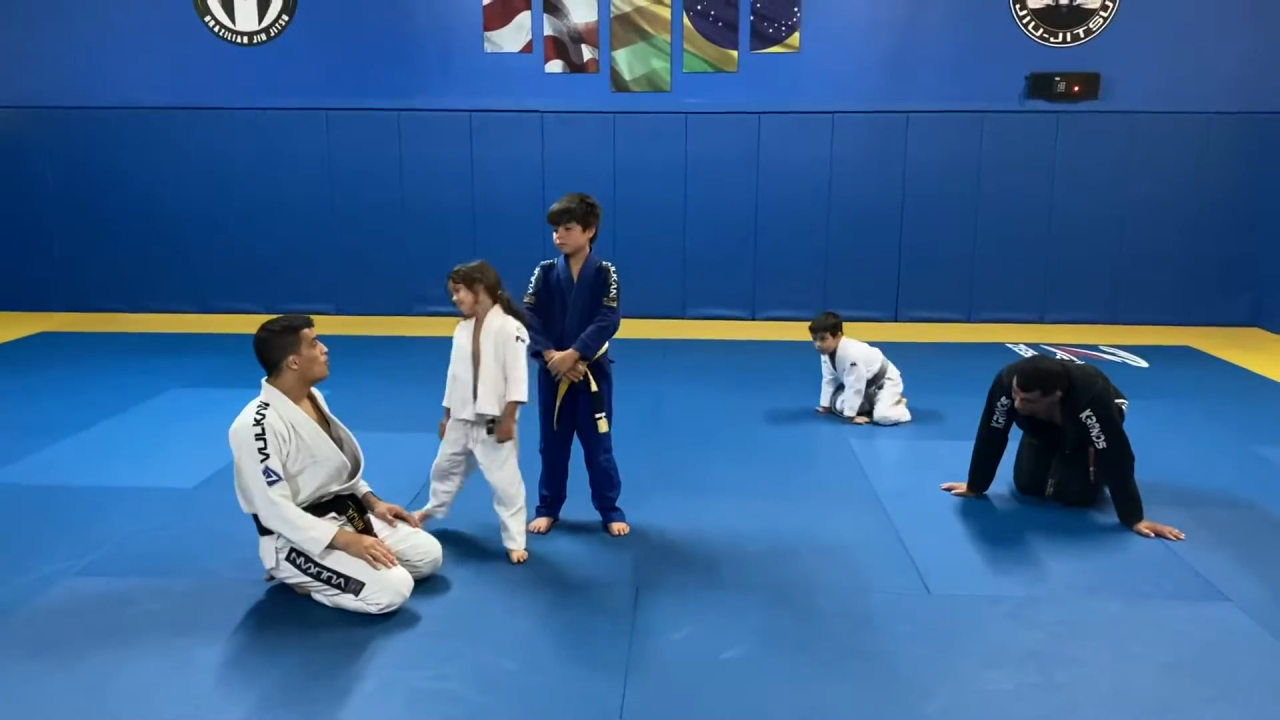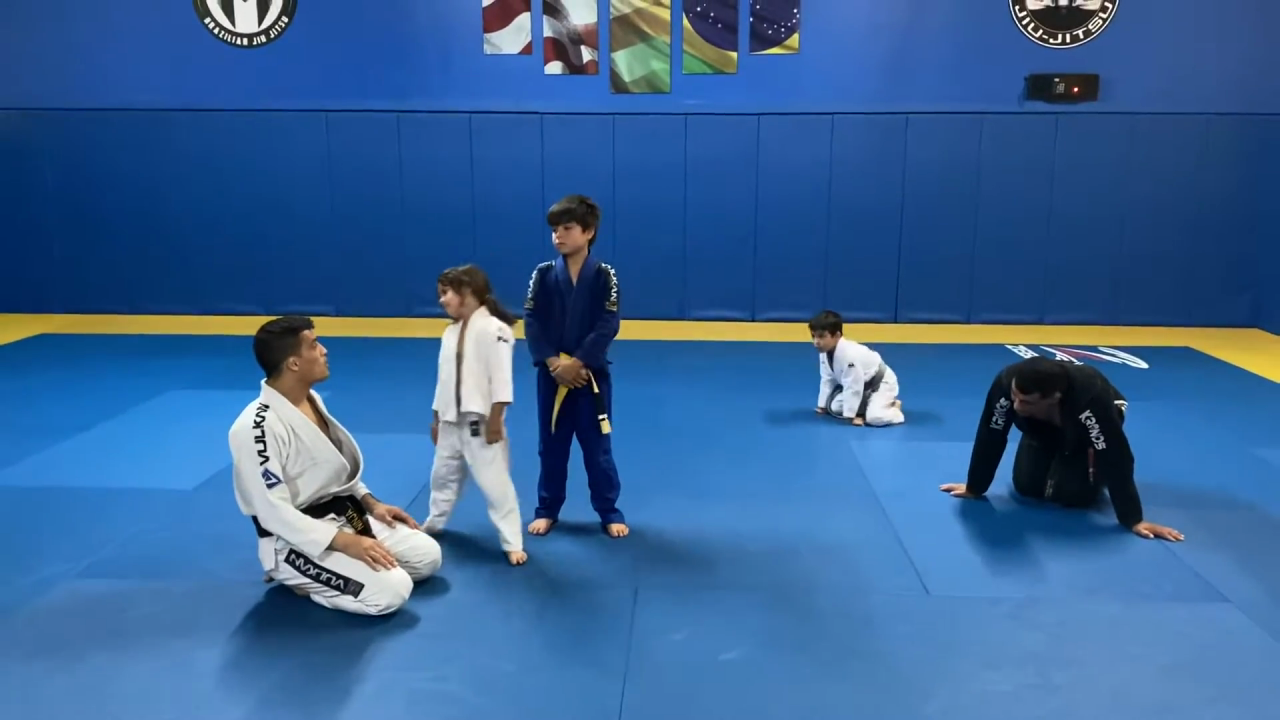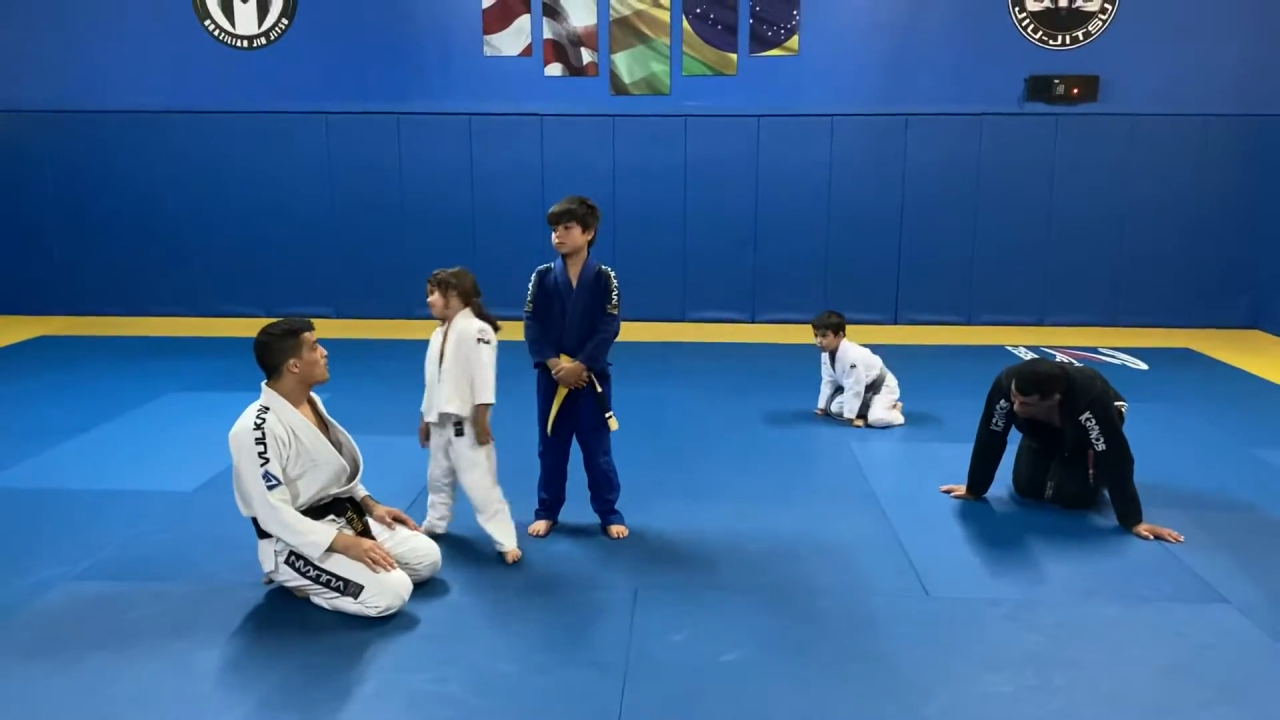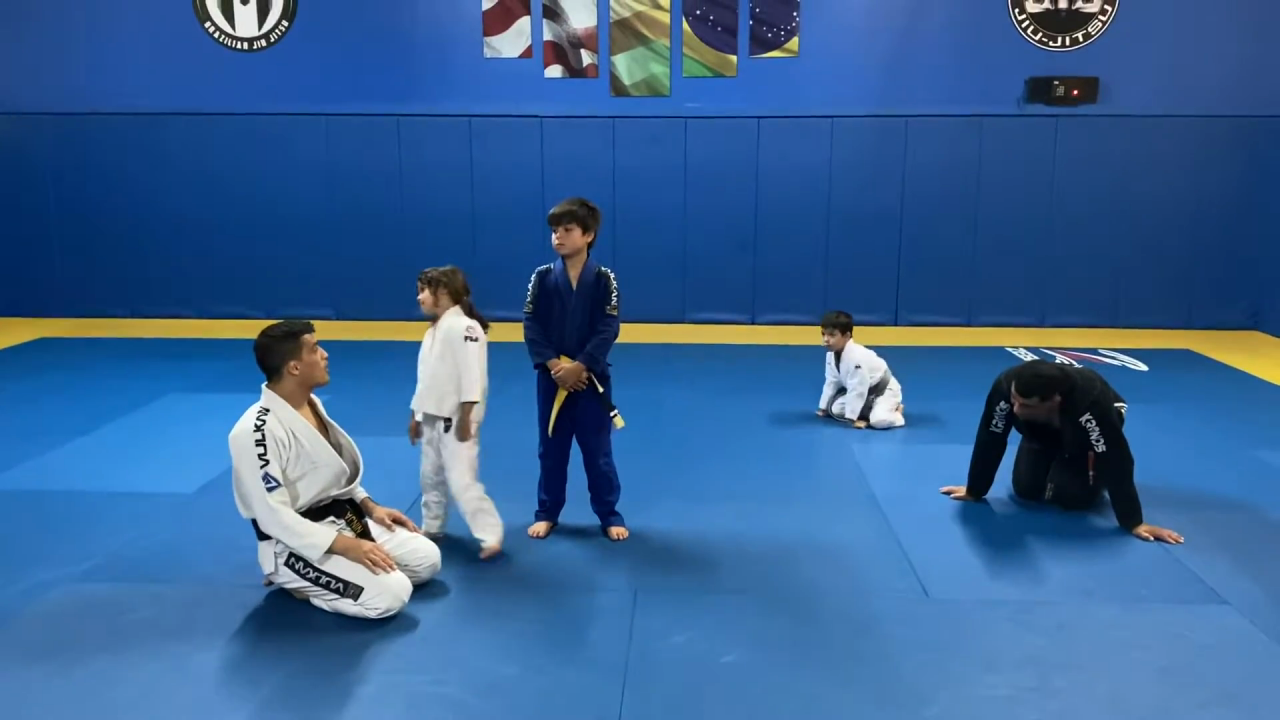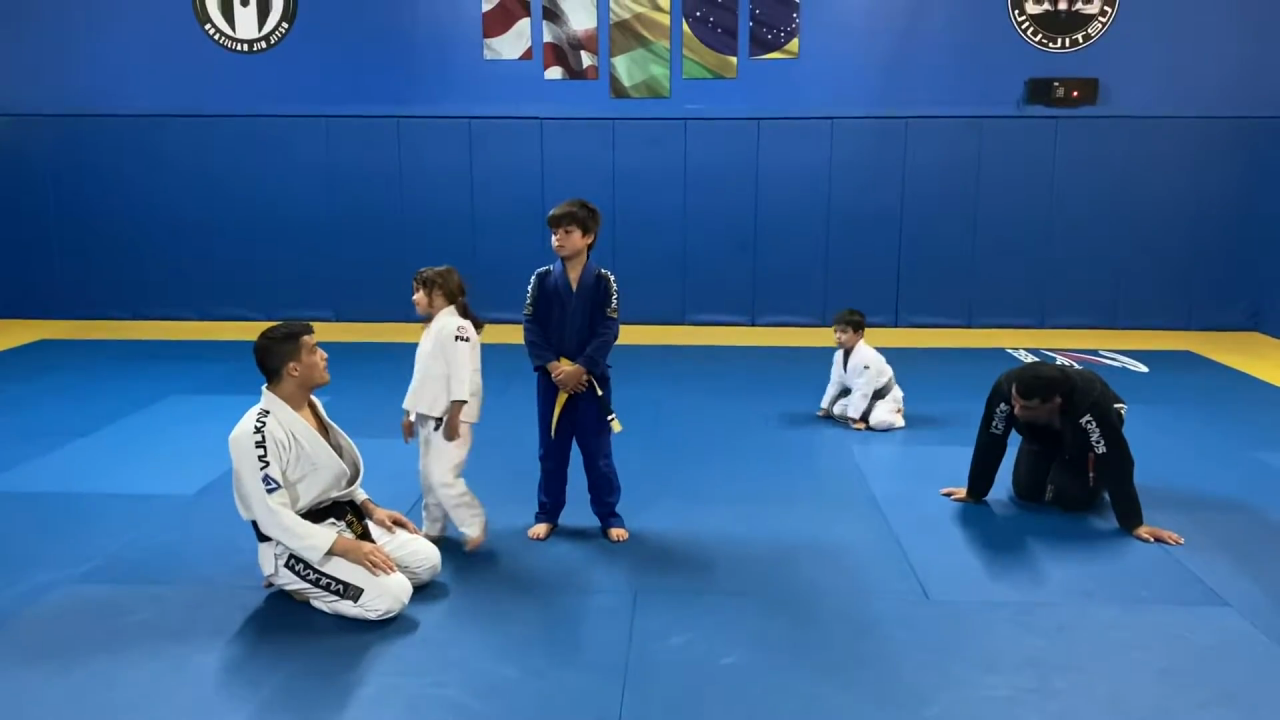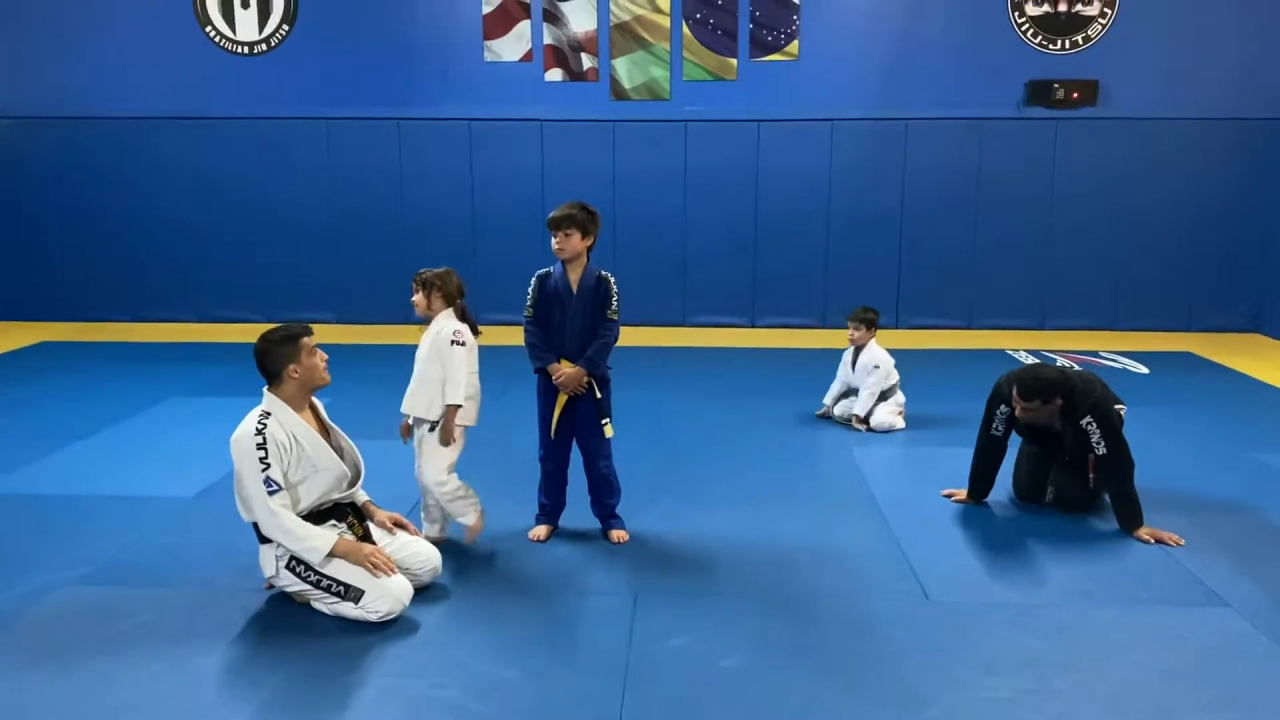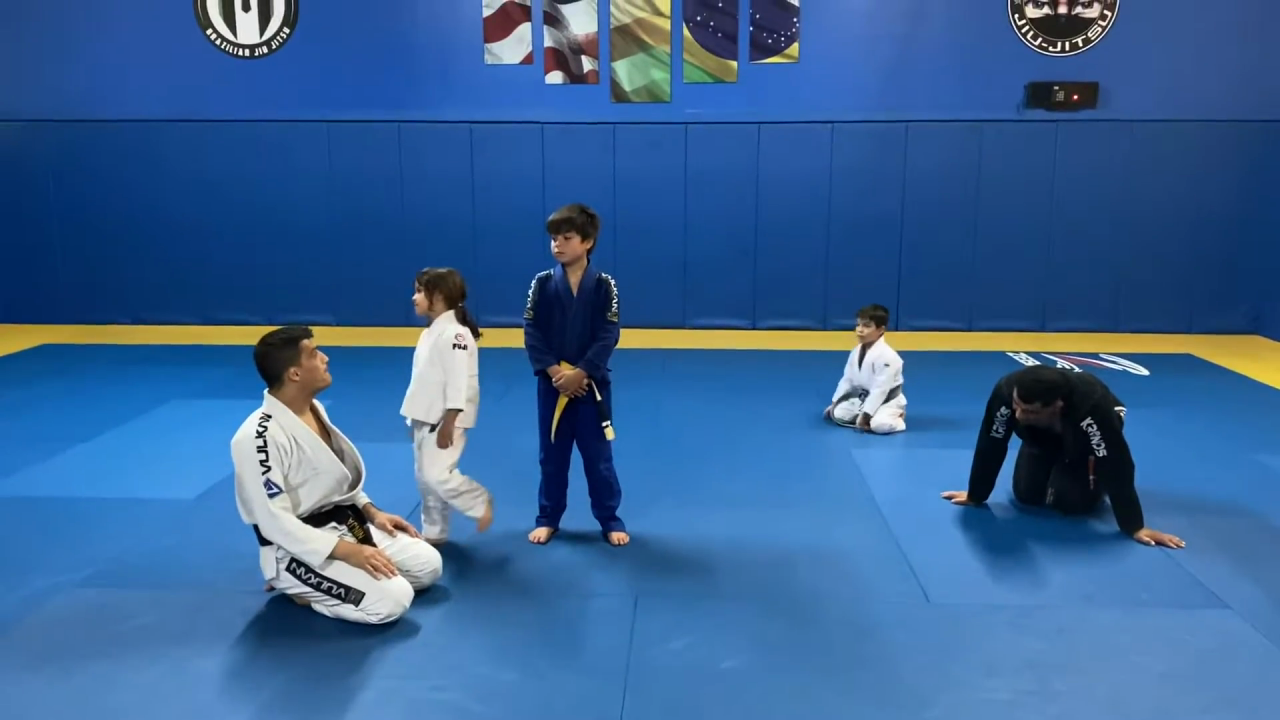
dt=0.1s
person 1, frame 1
left shoulder: (604, 273)
right shoulder: (545, 272)
left elbow: (606, 322)
right elbow: (530, 316)
left wrist: (573, 355)
right wrist: (550, 355)
left hip: (592, 371)
right hip: (552, 372)
left knee: (598, 445)
right knee: (552, 444)
left ankle: (610, 510)
right ankle: (548, 508)
person 1, frame 2
left shoulder: (604, 276)
right shoulder: (543, 275)
left elbow: (607, 327)
right elbow: (531, 322)
left wrist: (576, 363)
right wrist: (553, 362)
left hip: (591, 374)
right hip: (552, 375)
left knee: (597, 446)
right knee: (551, 446)
left ankle: (609, 511)
right ankle: (547, 509)
person 1, frame 3
left shoulder: (604, 278)
right shoulder: (542, 277)
left elbow: (607, 330)
right elbow: (532, 326)
left wrist: (580, 366)
right wrist: (554, 364)
left hip: (591, 375)
right hip: (552, 376)
left knee: (597, 448)
right knee: (551, 448)
left ankle: (609, 513)
right ankle: (547, 511)
person 1, frame 4
left shoulder: (603, 279)
right shoulder: (542, 278)
left elbow: (607, 330)
right elbow: (532, 327)
left wrist: (579, 367)
right wrist: (554, 364)
left hip: (591, 376)
right hip: (552, 377)
left knee: (597, 449)
right knee: (551, 449)
left ankle: (609, 514)
right ankle: (547, 512)
person 1, frame 5
left shoulder: (603, 281)
right shoulder: (541, 279)
left elbow: (607, 333)
right elbow: (532, 329)
left wrist: (580, 369)
right wrist: (553, 367)
left hip: (591, 379)
right hip: (551, 378)
left knee: (597, 452)
right knee: (551, 451)
left ankle: (609, 515)
right ankle: (547, 514)
person 1, frame 6
left shoulder: (604, 283)
right shoulder: (542, 281)
left elbow: (607, 334)
right elbow: (532, 331)
left wrist: (580, 371)
right wrist: (554, 369)
left hip: (591, 380)
right hip: (552, 381)
left knee: (597, 453)
right knee: (552, 452)
left ankle: (609, 517)
right ankle: (547, 516)
person 1, frame 7
left shoulder: (604, 285)
right shoulder: (542, 284)
left elbow: (607, 337)
right elbow: (532, 333)
left wrist: (580, 373)
right wrist: (554, 371)
left hip: (592, 382)
right hip: (552, 383)
left knee: (598, 455)
right knee: (552, 455)
left ankle: (610, 519)
right ankle: (548, 518)
person 2, frame 1
left shoulder: (312, 397)
right shoulder: (257, 425)
right elbow: (275, 510)
left wrist: (372, 501)
right wrist: (346, 542)
right hip: (297, 539)
left knee: (428, 555)
right knee: (392, 590)
left ankle: (318, 573)
right ankle: (297, 575)
person 2, frame 2
left shoulder: (310, 399)
right shoulder: (256, 428)
right elbow: (274, 513)
left wrist: (371, 502)
right wrist: (346, 543)
right hip: (295, 540)
left knee: (427, 556)
right knee: (391, 591)
left ankle: (318, 575)
right ankle: (296, 577)
person 2, frame 3
left shoulder: (310, 401)
right shoulder: (257, 429)
right elbow: (274, 515)
left wrist: (371, 505)
right wrist: (345, 545)
right hip: (296, 542)
left knee: (427, 558)
right knee: (390, 593)
left ankle: (321, 575)
right ankle: (295, 580)
person 2, frame 4
left shoulder: (310, 403)
right shoulder: (257, 431)
right elbow: (274, 516)
left wrist: (370, 506)
right wrist: (345, 547)
right hip: (295, 544)
left knee: (427, 559)
right knee: (390, 594)
left ankle: (314, 579)
right ankle: (295, 581)
person 2, frame 5
left shoulder: (310, 404)
right shoulder: (257, 432)
right elbow: (273, 518)
left wrist: (370, 508)
right wrist: (346, 548)
right hip: (295, 545)
left knee: (427, 561)
right knee: (391, 595)
left ankle: (320, 579)
right ankle: (295, 582)
person 2, frame 6
left shoulder: (311, 406)
right shoulder: (258, 434)
right elbow: (275, 520)
left wrist: (371, 510)
right wrist: (347, 550)
right hip: (296, 547)
left knee: (427, 563)
right knee: (392, 597)
left ankle: (319, 582)
right ankle: (297, 585)
person 2, frame 7
left shoulder: (313, 408)
right shoulder: (259, 437)
right elbow: (275, 522)
left wrist: (372, 512)
right wrist: (347, 552)
right hip: (297, 549)
left knee: (428, 565)
right knee: (392, 600)
left ankle: (321, 583)
right ankle: (296, 586)
person 3, frame 1
left shoulder: (509, 327)
right shoulder: (463, 329)
left elbow: (517, 375)
right elbow: (455, 373)
left wrist: (508, 418)
right wrist: (448, 413)
left hip: (493, 421)
right hip: (463, 417)
left knee: (504, 480)
right knee: (445, 468)
left ankle: (515, 540)
right ankle: (433, 511)
person 3, frame 2
left shoulder: (494, 328)
right shoulder: (450, 332)
left elbow: (502, 377)
left wrist: (495, 418)
right wrist: (437, 418)
left hip: (481, 421)
right hip: (453, 420)
left knee: (495, 483)
right knee: (443, 474)
left ankle: (513, 543)
right ankle: (434, 523)
person 3, frame 3
left shoulder: (476, 329)
right shoulder: (439, 333)
left elbow: (483, 377)
left wrist: (480, 419)
right wrist: (426, 418)
left hip: (467, 422)
right hip: (442, 422)
left knee: (479, 484)
right knee: (438, 478)
left ankle: (506, 541)
right ankle: (434, 525)
person 3, frame 4
left shoulder: (465, 327)
right shoulder: (434, 330)
left elbow: (472, 375)
left wrist: (466, 416)
right wrist: (416, 416)
left hip: (455, 418)
right hip: (433, 418)
left knee: (461, 480)
right knee: (430, 476)
left ankle: (490, 534)
right ankle: (431, 527)
person 3, frame 5
left shoulder: (457, 326)
right shoulder: (432, 328)
left elbow: (462, 376)
left wrist: (454, 418)
right wrist: (411, 415)
left hip: (450, 417)
right hip: (429, 416)
left knee: (442, 477)
right knee: (428, 477)
left ankle: (474, 524)
right ankle: (433, 530)
person 3, frame 6
left shoulder: (454, 330)
right shoulder: (432, 330)
left elbow: (457, 380)
left wrist: (448, 422)
right wrist: (409, 417)
left hip: (445, 420)
right hip: (427, 419)
left knee: (435, 476)
right knee: (425, 478)
left ankle: (471, 512)
right ankle: (433, 532)
person 3, frame 7
left shoulder: (455, 333)
right shoulder: (429, 332)
left elbow: (459, 382)
left wrist: (448, 425)
right wrist: (414, 417)
left hip: (444, 421)
right hip: (424, 420)
left knee: (438, 476)
right knee: (426, 480)
left ankle: (480, 502)
right ankle: (433, 533)
person 4, frame 1
left shoulder: (1093, 397)
right shoulder: (1007, 381)
left elbow: (1117, 457)
right elbow: (991, 437)
left wrist: (1134, 519)
right wrist: (975, 486)
left hip: (1088, 433)
right hip: (1044, 430)
left knee: (1074, 493)
right knee: (1028, 486)
left ankle: (1095, 473)
right ankle: (1057, 459)
person 4, frame 2
left shoulder: (1092, 398)
right shoulder: (1007, 383)
left elbow: (1116, 458)
right elbow: (990, 438)
left wrist: (1133, 519)
right wrist: (974, 487)
left hip: (1086, 436)
right hip: (1043, 431)
left knee: (1074, 494)
right knee: (1027, 487)
left ankle: (1095, 475)
right ankle: (1056, 462)
person 4, frame 3
left shoulder: (1092, 399)
right shoulder: (1006, 384)
left elbow: (1116, 460)
right elbow: (990, 439)
left wrist: (1133, 521)
right wrist: (974, 489)
left hip: (1087, 436)
right hip: (1043, 432)
left knee: (1074, 495)
right knee: (1026, 488)
left ankle: (1094, 474)
right ankle: (1056, 462)
person 4, frame 4
left shoulder: (1092, 401)
right shoulder: (1006, 386)
left elbow: (1116, 461)
right elbow: (990, 441)
left wrist: (1134, 522)
right wrist: (974, 490)
left hip: (1086, 438)
right hip: (1043, 434)
left knee: (1073, 496)
right knee: (1026, 490)
left ankle: (1095, 477)
right ankle: (1055, 464)
person 4, frame 5
left shoulder: (1092, 402)
right shoulder: (1006, 388)
left elbow: (1116, 463)
right elbow: (990, 443)
left wrist: (1134, 524)
right wrist: (974, 492)
left hip: (1086, 439)
right hip: (1042, 436)
left knee: (1073, 498)
right knee: (1026, 491)
left ankle: (1096, 478)
right ankle: (1056, 465)
person 4, frame 6
left shoulder: (1092, 404)
right shoulder: (1006, 389)
left elbow: (1116, 464)
right elbow: (990, 444)
left wrist: (1134, 525)
right wrist: (975, 493)
left hip: (1085, 442)
right hip: (1042, 437)
left knee: (1073, 499)
right knee: (1026, 493)
left ankle: (1095, 481)
right ankle: (1056, 467)
person 4, frame 7
left shoulder: (1093, 405)
right shoulder: (1006, 391)
left elbow: (1117, 466)
right elbow: (990, 447)
left wrist: (1135, 527)
right wrist: (975, 495)
left hip: (1085, 443)
right hip: (1043, 439)
left knee: (1073, 501)
right knee: (1027, 495)
left ankle: (1094, 480)
right ankle: (1056, 469)
